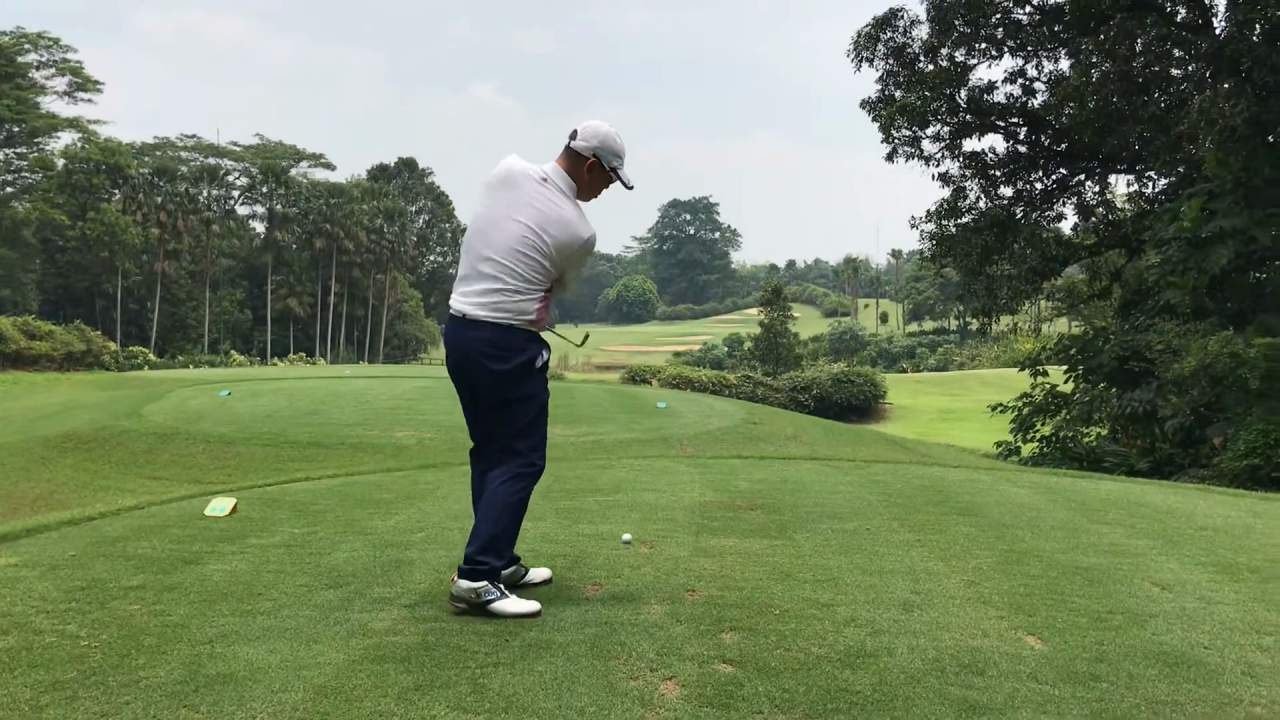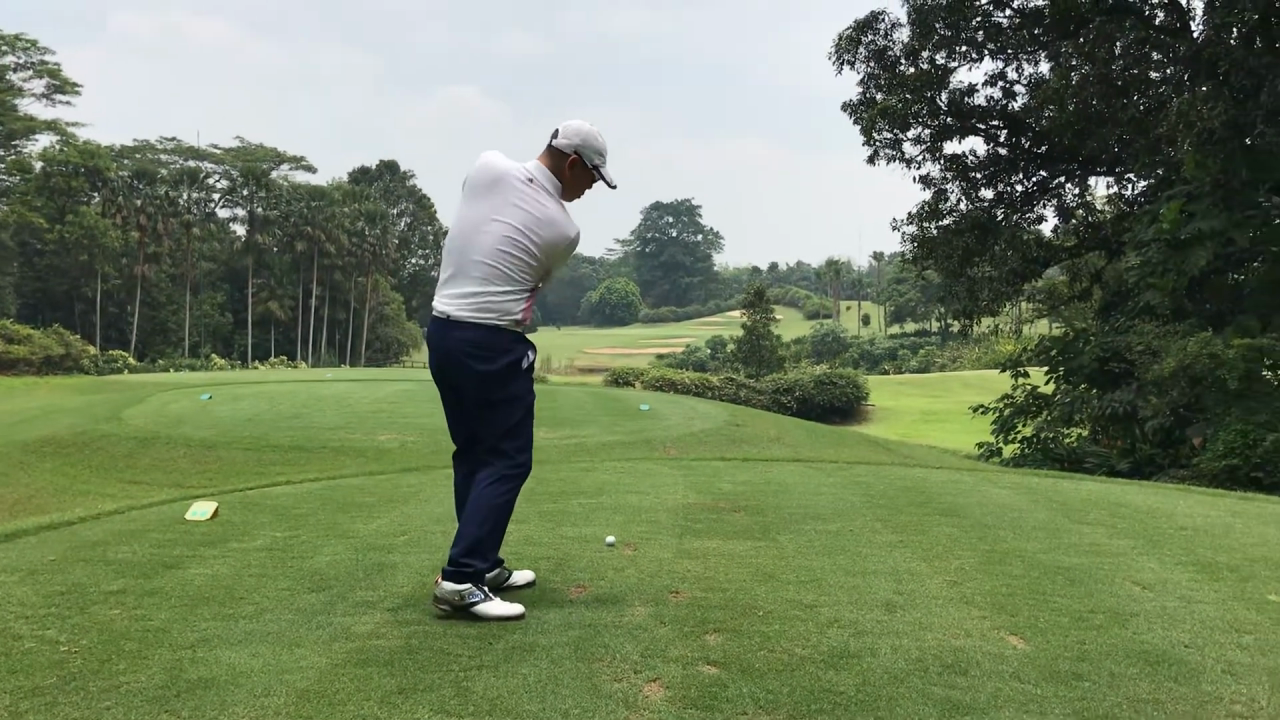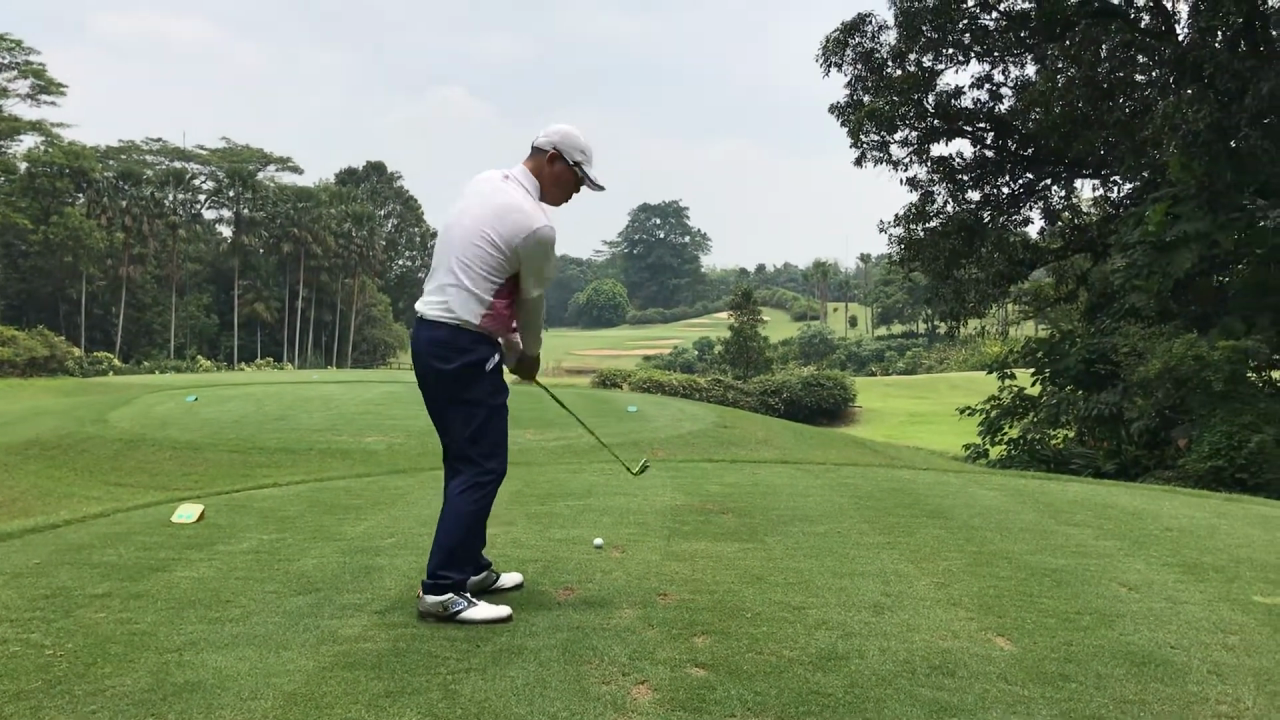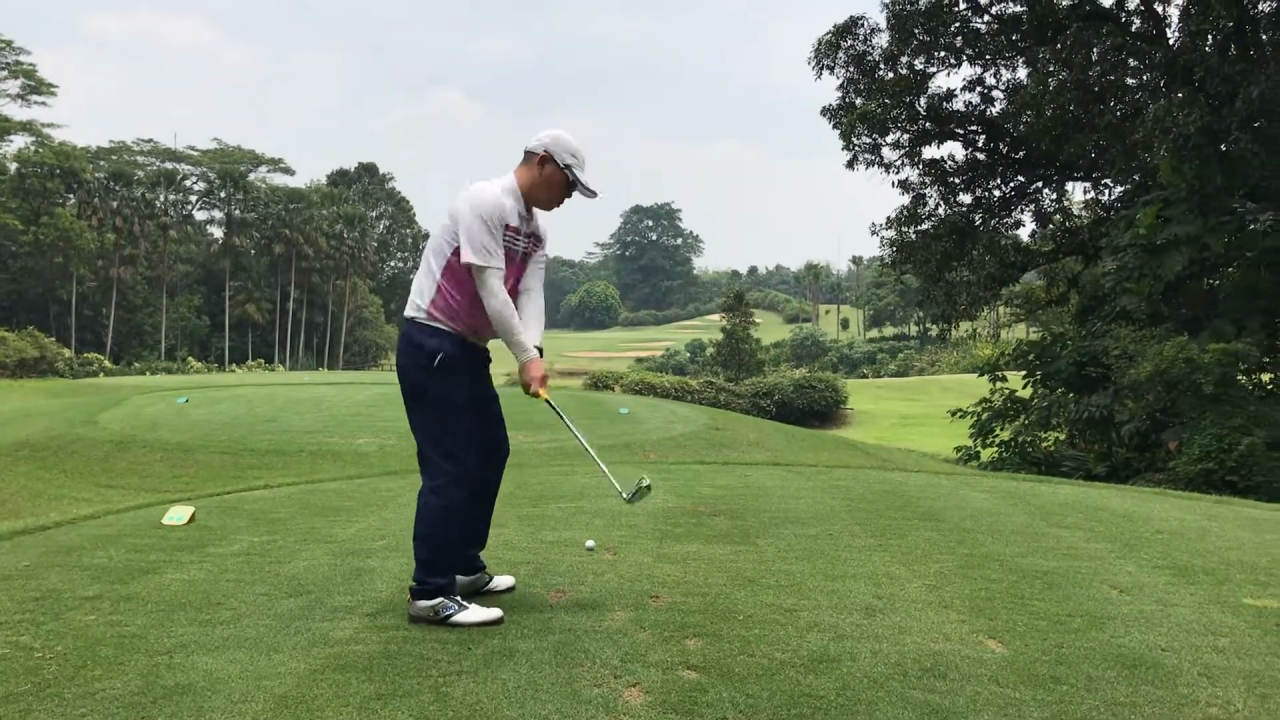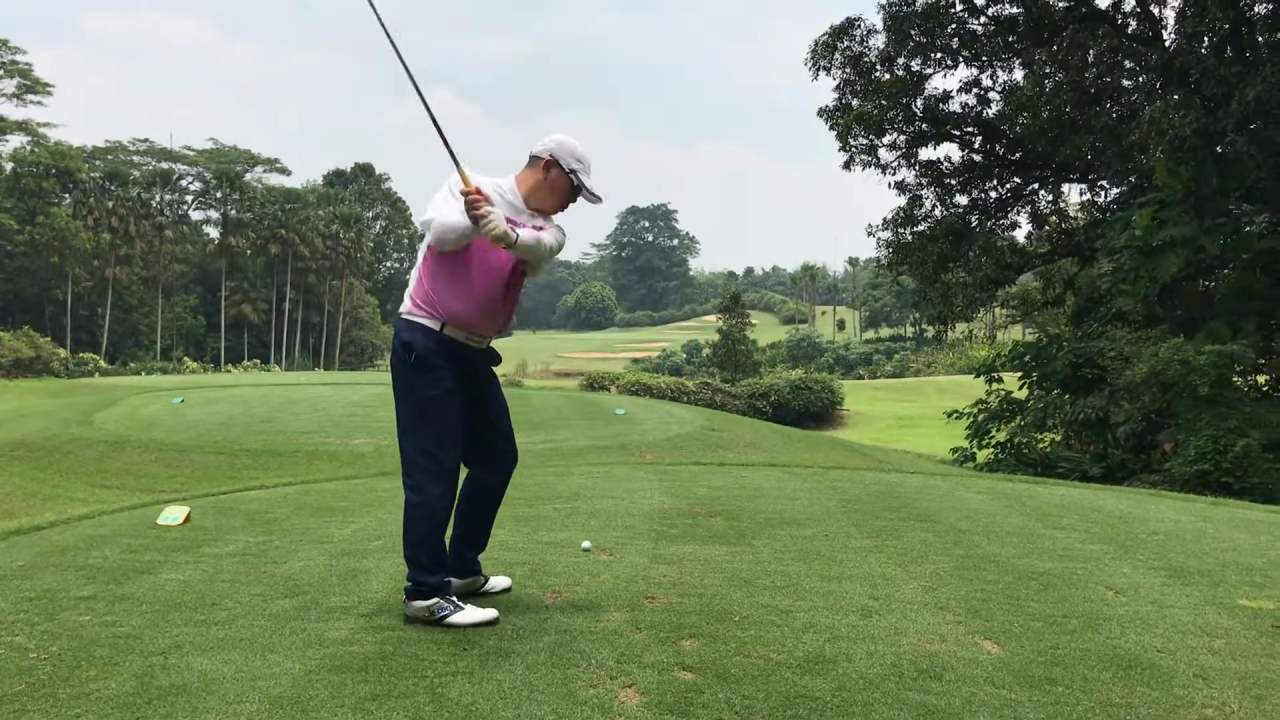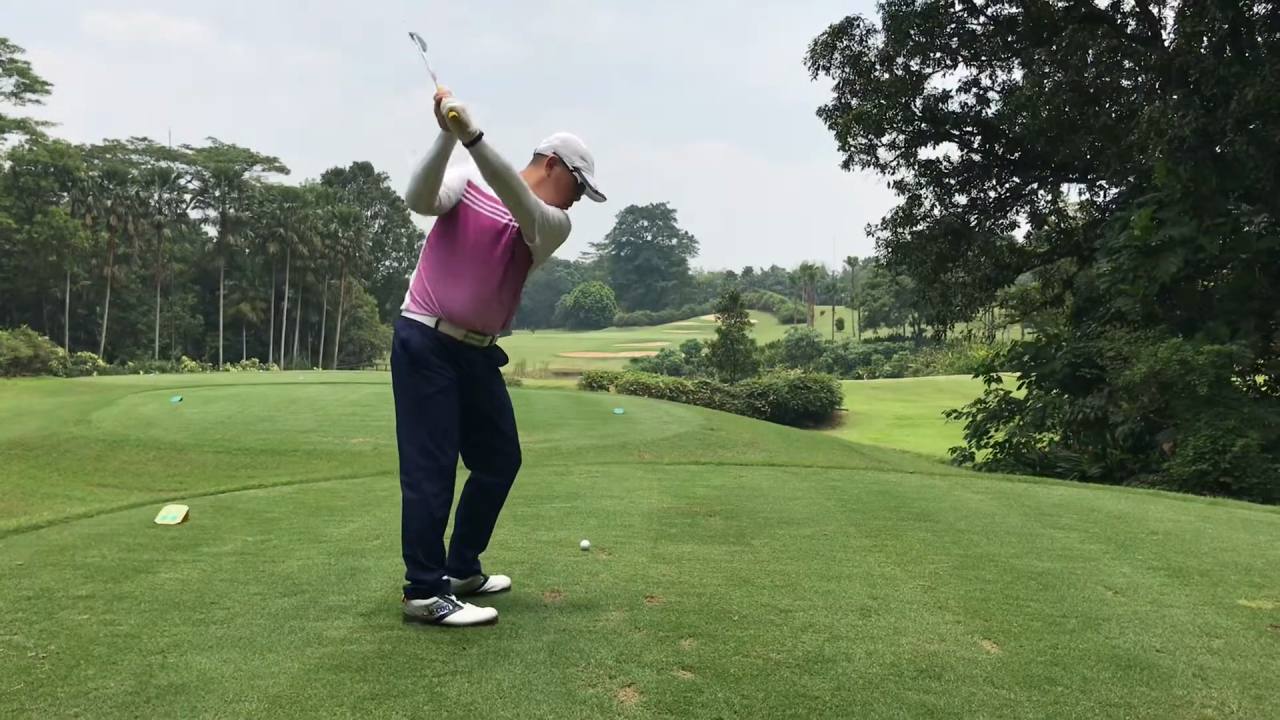
dt=0.2s
person 1, frame 1
left shoulder: (508, 170)
right shoulder: (579, 233)
left hip: (460, 329)
right hip: (509, 344)
left knee: (490, 451)
right knee: (521, 460)
left ankle: (498, 561)
right ankle: (476, 576)
person 1, frame 2
left shoulder: (488, 167)
right shoulder: (563, 231)
left hip: (444, 331)
right hip: (494, 345)
left knee: (475, 454)
right knee: (508, 461)
left ankle: (481, 563)
right ankle: (460, 579)
person 1, frame 3
left shoulder: (486, 182)
right shoulder: (535, 224)
right elbow: (532, 305)
left wrist: (509, 339)
right wrist: (526, 352)
left hip: (437, 337)
right hip: (463, 346)
left knee: (469, 456)
right knee: (481, 464)
left ankle: (469, 566)
right ankle: (441, 590)
person 1, frame 4
left shoulder: (535, 233)
right shoulder: (482, 200)
left elbow: (530, 293)
right elbow: (489, 288)
left wrist: (535, 351)
right wrist: (524, 355)
left hip: (466, 350)
right hip: (432, 346)
left knee: (489, 455)
right knee: (449, 467)
left ankle: (463, 569)
right ankle: (430, 593)
person 1, frame 5
left shoulder: (551, 233)
right shoulder: (466, 193)
left elbow: (528, 248)
right elbow: (441, 235)
left wrist: (503, 226)
right wrist: (477, 219)
left hip: (474, 353)
right hip: (425, 346)
left knee: (496, 460)
right knee: (434, 470)
left ankle: (460, 570)
right ankle: (425, 594)
person 1, frame 6
left shoulder: (553, 225)
right shoulder: (467, 182)
left elbow: (517, 201)
right elbow: (418, 200)
left wrist: (472, 137)
right wrist: (447, 136)
left hip: (478, 353)
right hip: (425, 342)
left knee: (500, 460)
right knee: (430, 468)
left ankle: (461, 569)
right ankle: (424, 591)
